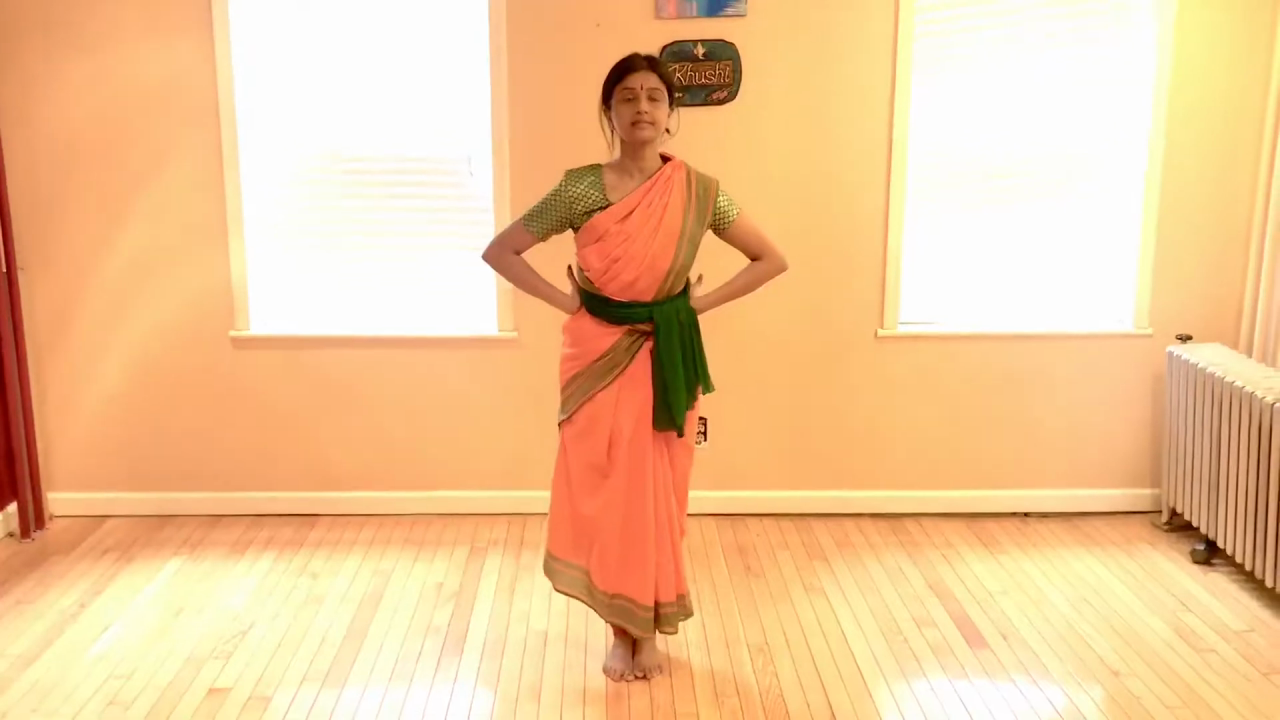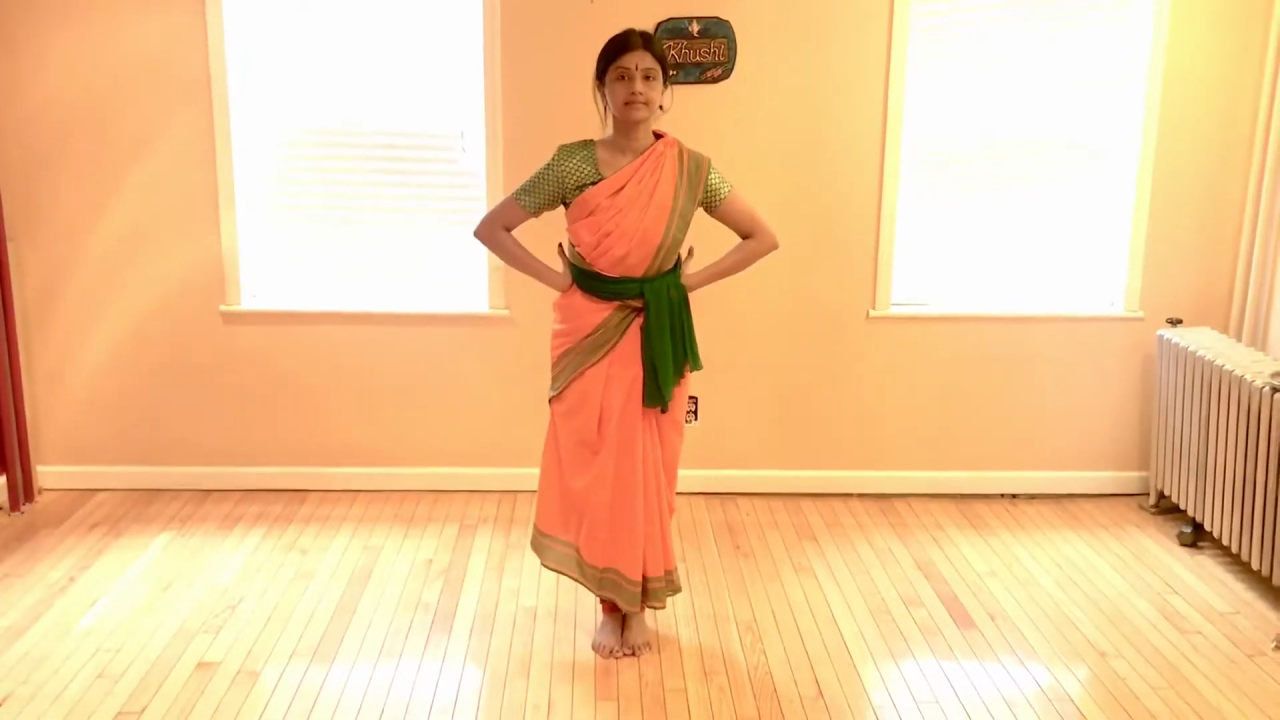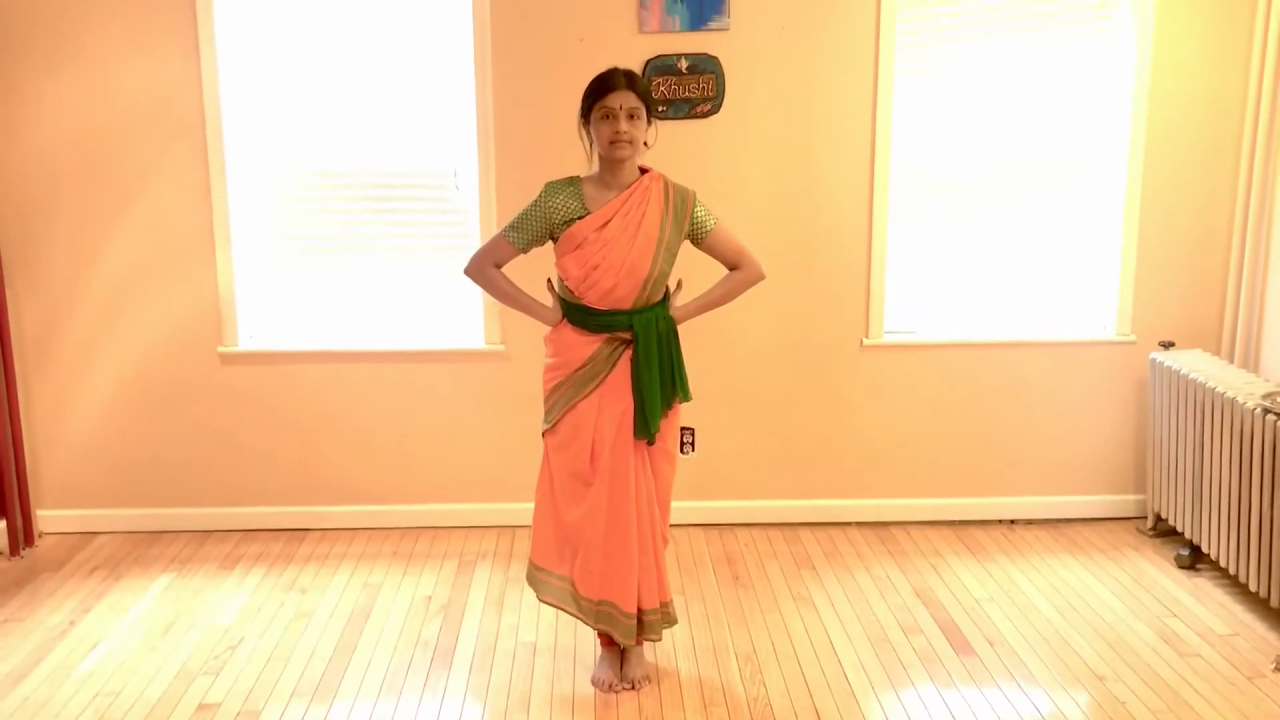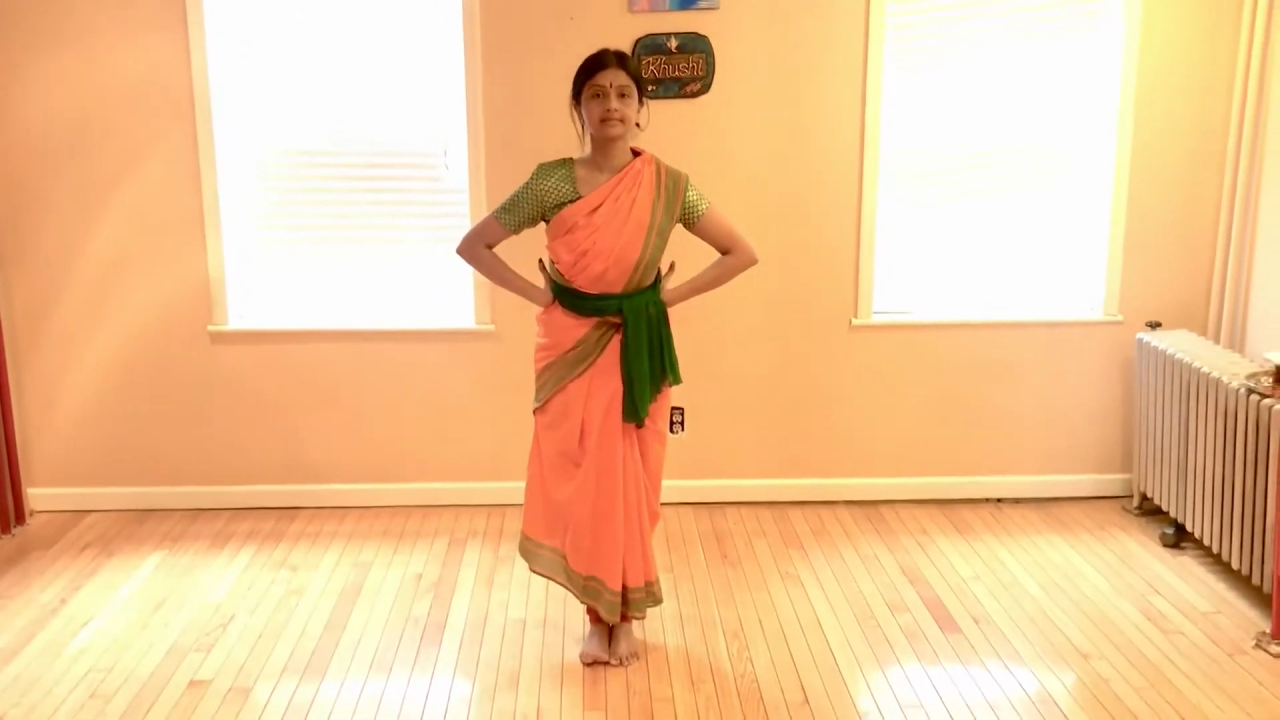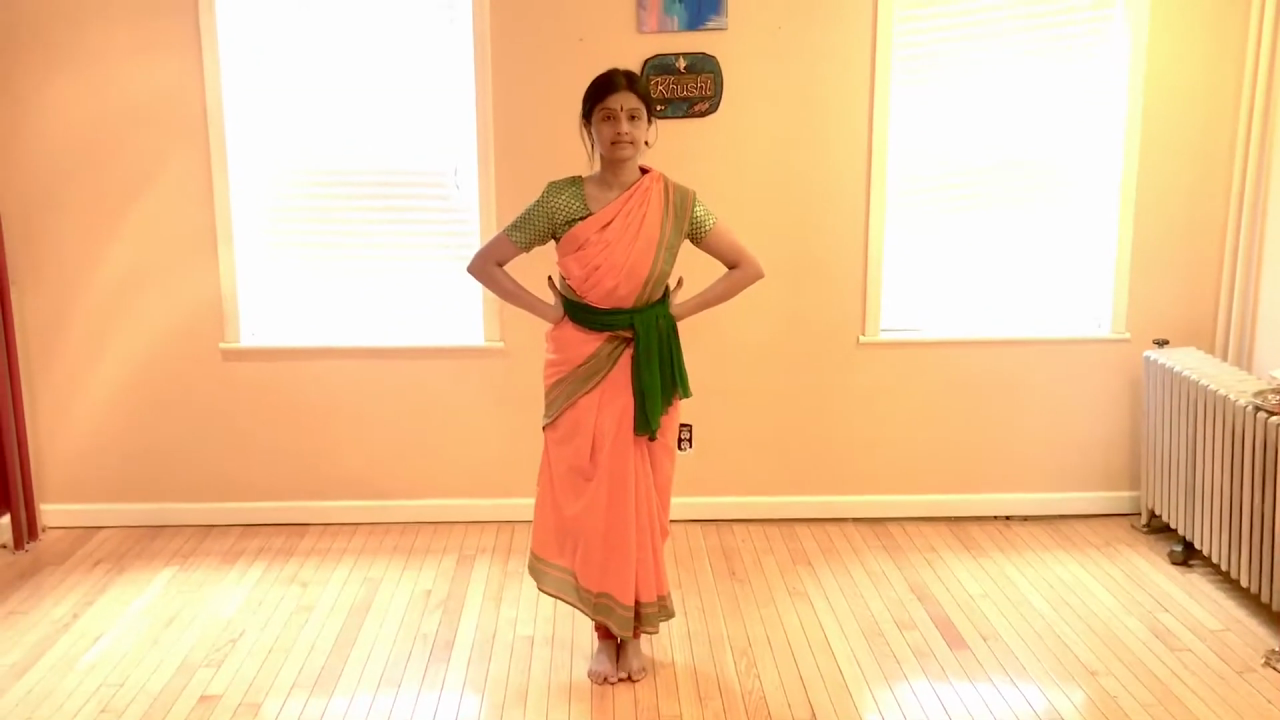
dt=1s
person 1, frame 1
left shoulder: (699, 191)
right shoulder: (579, 188)
left elbow: (771, 259)
right elbow: (499, 251)
left wrist: (702, 301)
right wrist: (566, 301)
left hip: (665, 358)
right hip: (599, 355)
left knee: (658, 492)
right knee: (604, 492)
left ankle: (650, 627)
right ankle: (620, 627)
person 1, frame 2
left shoulder: (690, 169)
right shoulder: (572, 164)
left elbow: (762, 238)
right elbow: (490, 228)
left wrist: (692, 279)
right wrist: (556, 278)
left hip: (656, 335)
right hip: (589, 332)
left knee: (648, 469)
right knee: (593, 468)
left ankle: (639, 603)
right ankle: (609, 605)
person 1, frame 3
left shoulder: (675, 202)
right shoulder: (559, 200)
left elbow: (748, 268)
right elbow: (480, 264)
left wrist: (681, 311)
right wrist: (546, 313)
left hip: (646, 370)
right hip: (580, 367)
left knee: (642, 504)
right knee: (589, 502)
left ankle: (637, 637)
right ankle: (607, 639)
person 1, frame 4
left shoulder: (668, 186)
right shoulder: (550, 183)
left elbow: (741, 253)
right elbow: (472, 245)
left wrist: (671, 295)
right wrist: (538, 294)
left hip: (636, 350)
right hip: (570, 349)
left knee: (631, 483)
right knee: (578, 483)
left ankle: (626, 614)
right ankle: (596, 615)
person 1, frame 5
left shoulder: (676, 202)
right shoulder: (561, 200)
left elbow: (747, 267)
right elbow: (483, 263)
left wrist: (680, 308)
right wrist: (548, 310)
left hip: (646, 366)
right hip: (581, 364)
left knee: (641, 499)
right knee: (589, 498)
left ankle: (635, 630)
right ankle: (605, 632)
